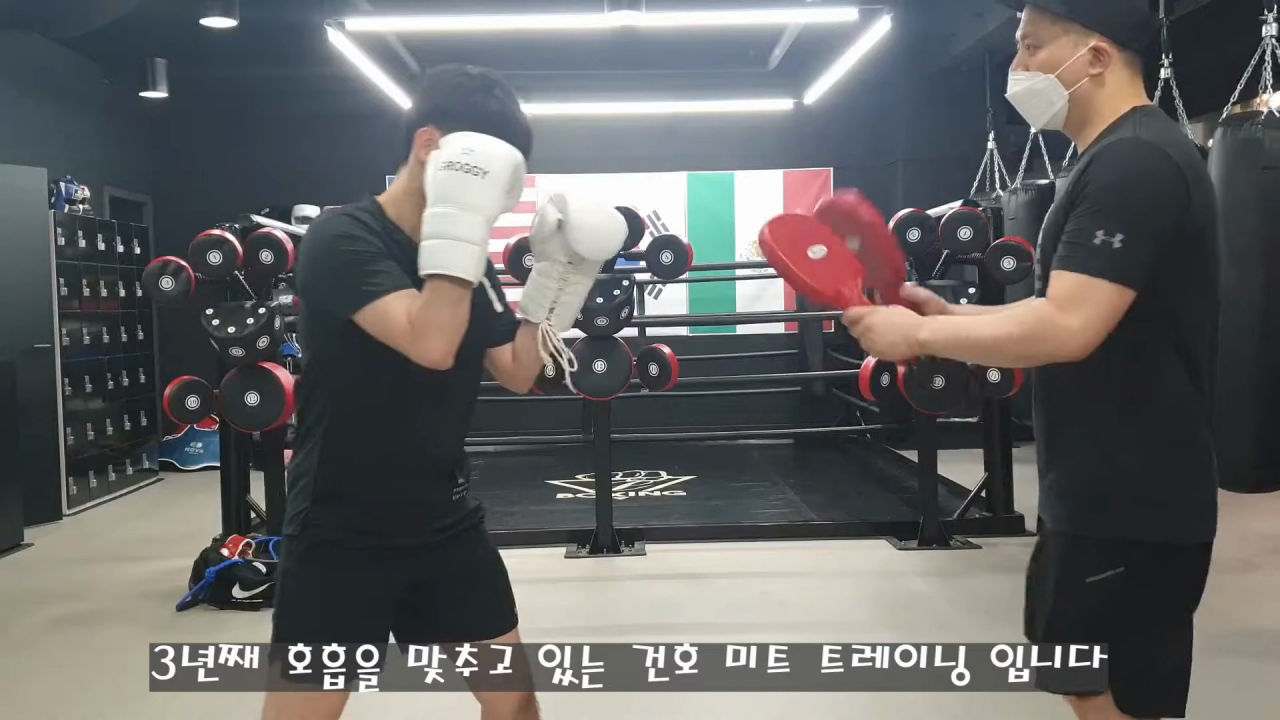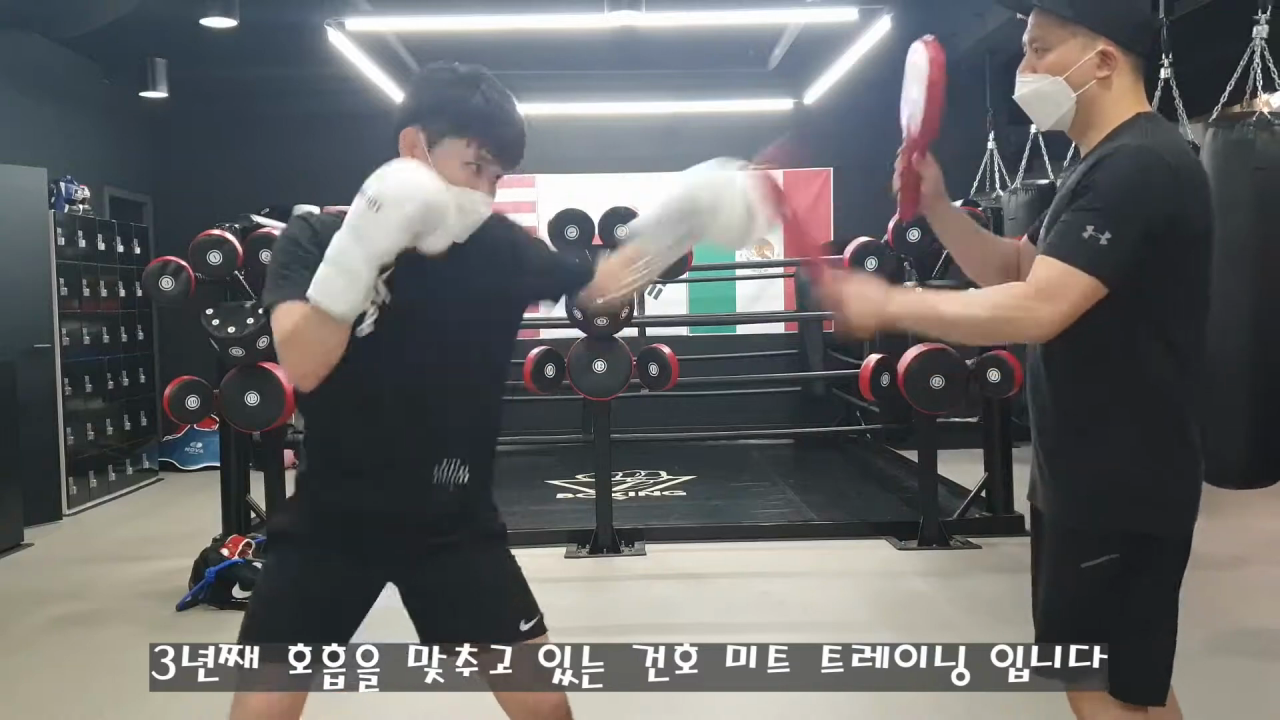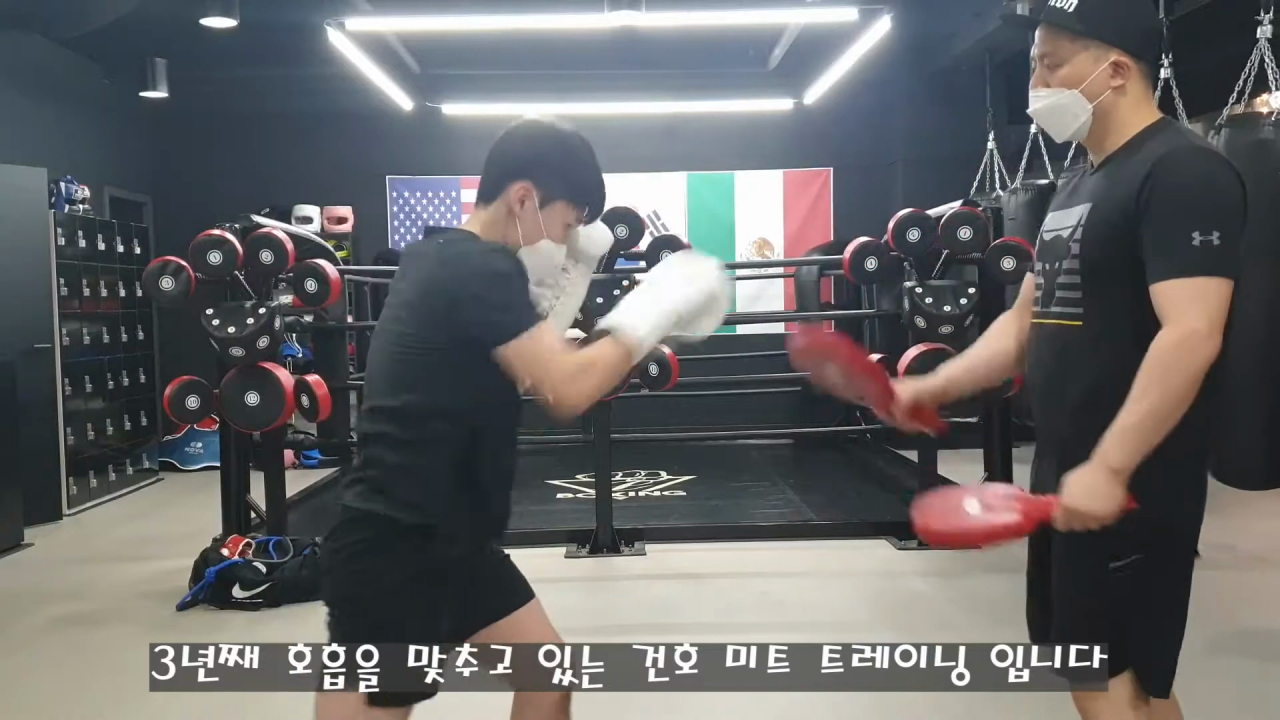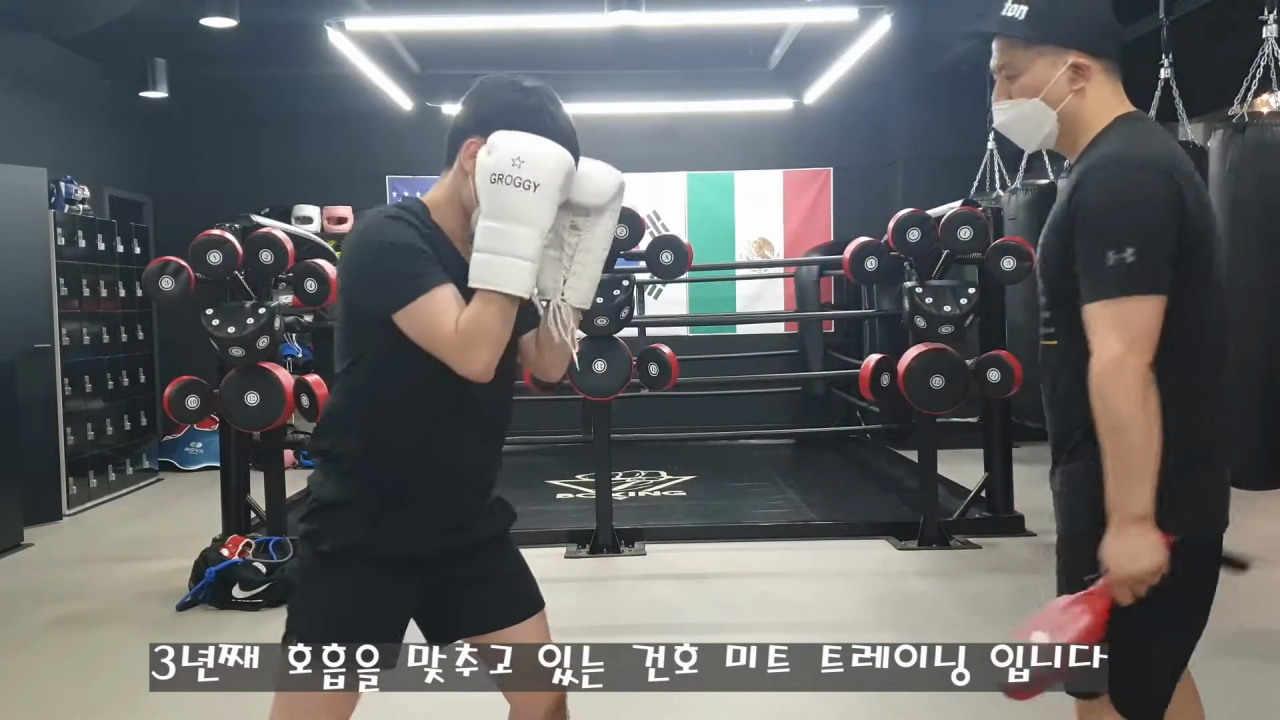
dt=0.5s
person 1, frame 1
left shoulder: (1135, 162)
right shoulder: (1114, 161)
left elbow: (1069, 327)
left wrist: (917, 336)
right wrist: (953, 316)
left hip: (1130, 493)
right hip: (1099, 485)
person 1, frame 2
left shoulder: (1141, 166)
right shoulder: (1101, 166)
left elbow: (1035, 311)
right elbow: (1011, 276)
left wrist: (886, 303)
right wrist: (934, 203)
left hip: (1125, 482)
right hip: (1083, 474)
person 1, frame 3
left shoulder: (1185, 174)
right shoulder: (1078, 185)
left elbow: (1190, 337)
right elbow: (1027, 321)
left wrist: (1109, 470)
right wrist: (938, 384)
left hip: (1131, 488)
right hip: (1068, 478)
person 1, frame 4
left shoulder: (1114, 179)
right shoulder: (1134, 161)
left elbow: (1123, 363)
left wrist: (1130, 519)
left hip: (1142, 497)
right hip: (1174, 483)
person 2, frame 1
left shoulder: (465, 258)
right shoulder: (342, 238)
left elbow: (517, 372)
right elbow: (431, 345)
left wrist: (559, 274)
right wrist: (460, 219)
left hip: (443, 520)
right hip: (343, 531)
person 2, frame 2
left shoulder: (494, 246)
right shoulder: (310, 239)
left elbow: (604, 285)
right elbow: (300, 367)
left wrist: (682, 226)
right wrist: (360, 249)
left hip: (454, 522)
right hip: (328, 523)
person 2, frame 3
left shoulder: (445, 263)
right shoulder: (479, 270)
left elbow: (504, 374)
right elbow: (568, 390)
left wrist: (551, 297)
right wrist: (656, 309)
left hip: (427, 535)
right hip: (390, 544)
person 2, frame 4
left shoulder: (491, 247)
right shoulder: (387, 238)
left elbow: (548, 366)
right elbow: (472, 356)
left wrist: (579, 241)
right wrist: (516, 232)
left hip: (466, 523)
right hip: (360, 530)
